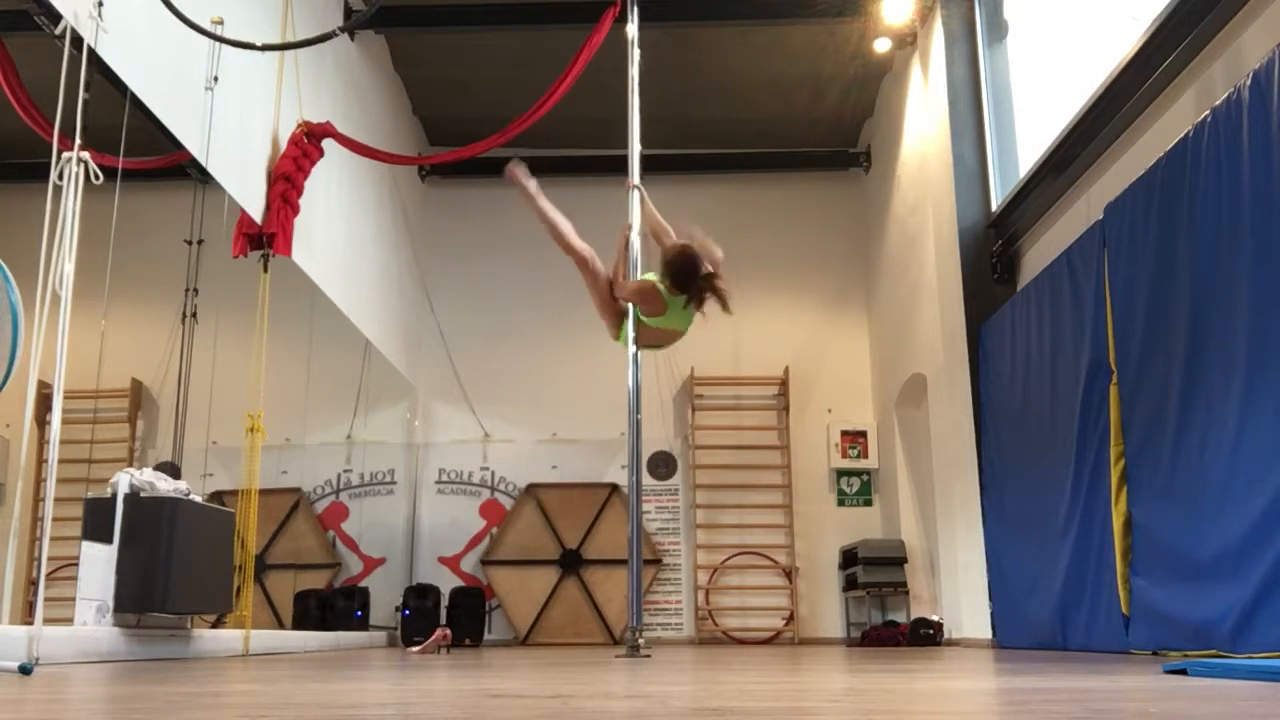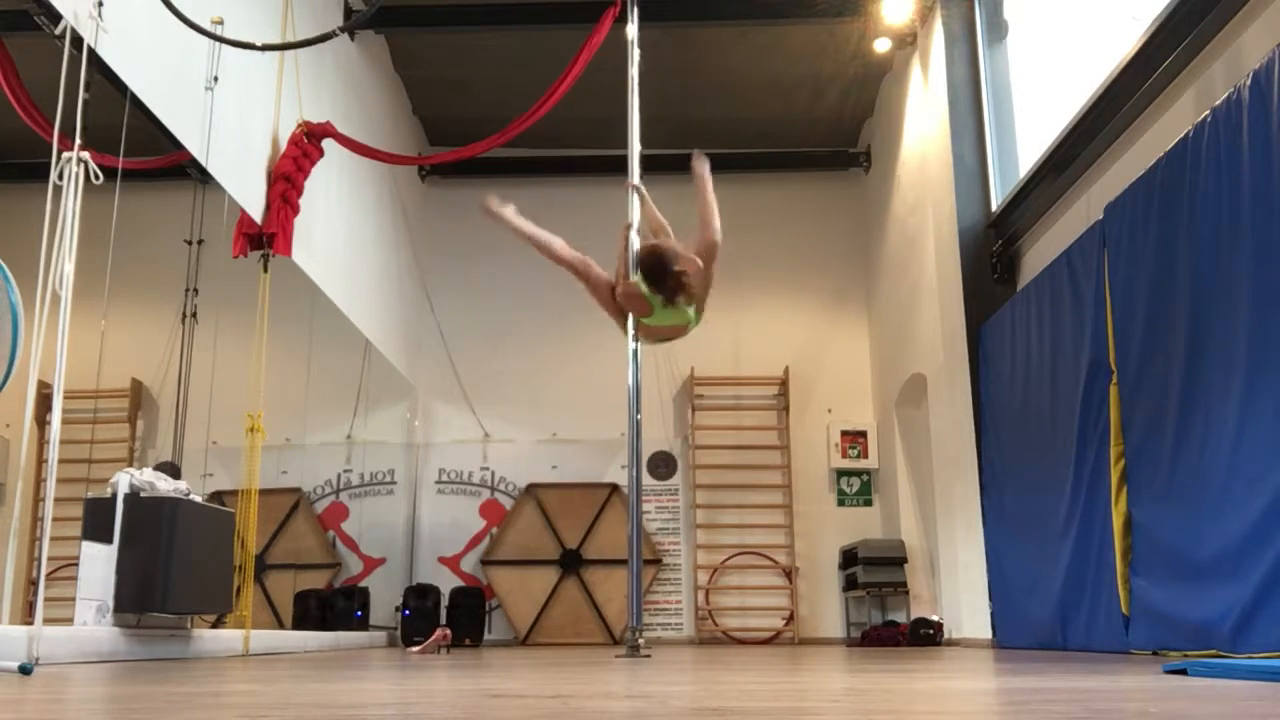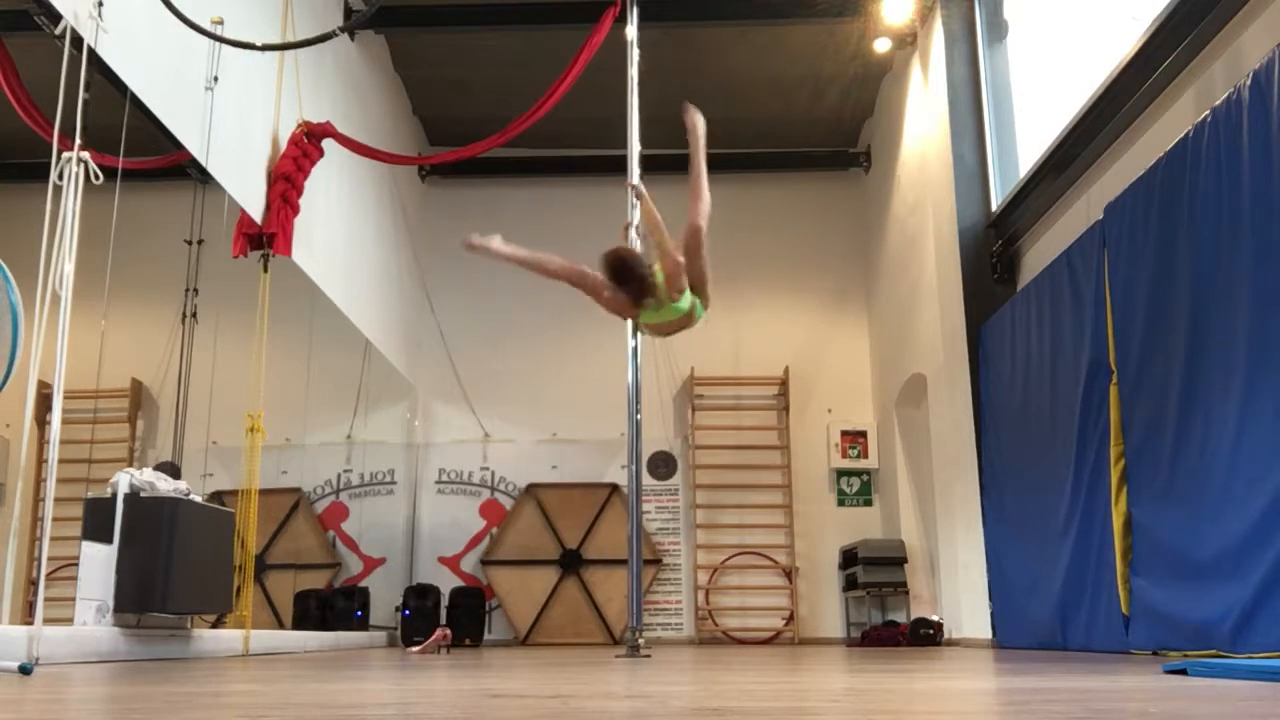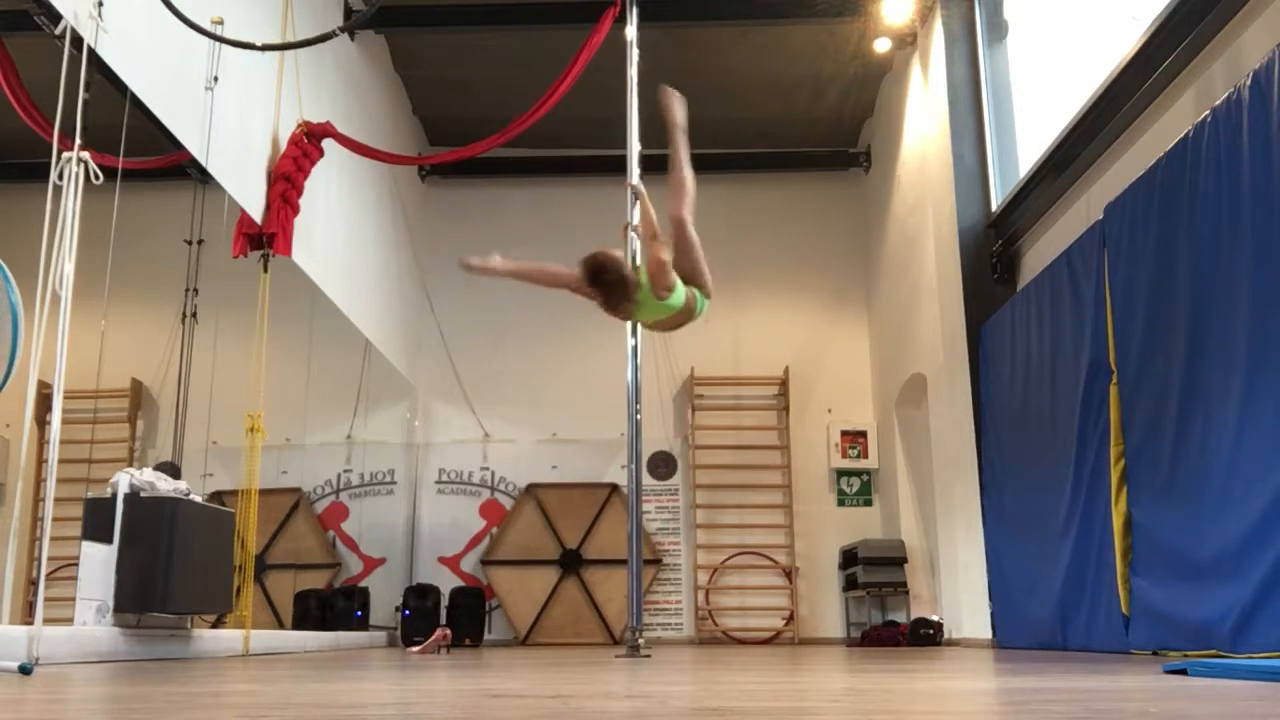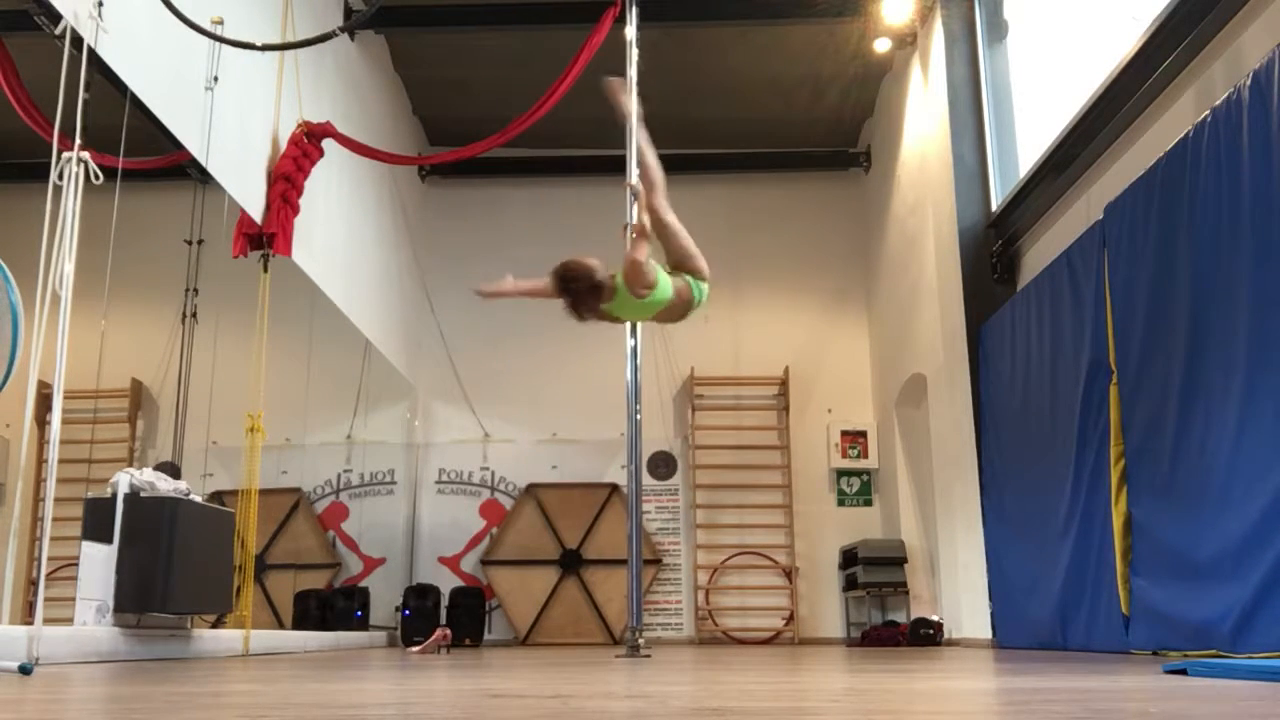
dt=0.1s
person 1, frame 1
left shoulder: (649, 291)
right shoulder: (704, 277)
left elbow: (617, 288)
right elbow: (666, 237)
left wrist: (624, 246)
right wrist: (643, 199)
left knee: (583, 253)
left ankle: (531, 189)
person 1, frame 2
left shoulder: (632, 295)
right shoulder: (693, 272)
left elbow: (618, 291)
right elbow: (667, 236)
left wrist: (624, 244)
right wrist: (645, 198)
left hip: (644, 331)
left knee: (577, 261)
right knee: (711, 240)
left ankle: (511, 217)
right ankle: (702, 177)
person 1, frame 3
left shoulder: (623, 303)
right shoulder: (675, 273)
right elbow: (660, 237)
right wrist: (644, 198)
left hip: (653, 325)
right hip: (693, 308)
left knee: (575, 274)
right knee: (697, 223)
left ankle: (500, 249)
right ankle: (697, 139)
person 1, frame 4
left shoulder: (620, 309)
right shoulder: (659, 265)
right elbow: (656, 236)
right wrist: (642, 196)
right hip: (693, 295)
left knee: (569, 278)
right knee: (680, 215)
left ankle: (501, 267)
right ankle: (677, 124)
person 1, frame 5
left shoulder: (602, 306)
right shoulder: (634, 272)
right elbow: (645, 231)
right wrist: (642, 198)
right hip: (694, 283)
left knee: (569, 282)
right knee: (656, 202)
